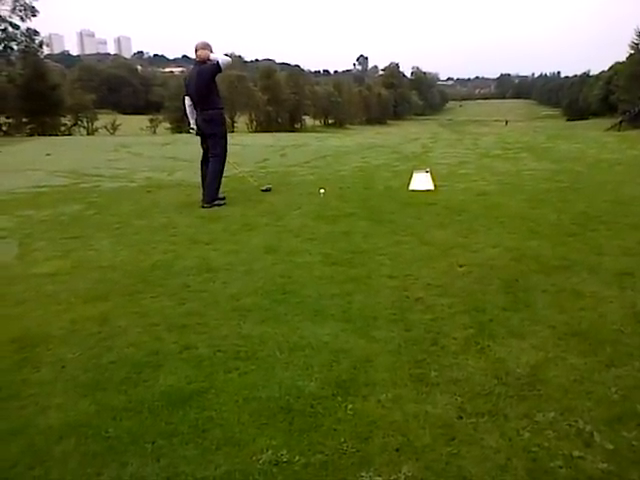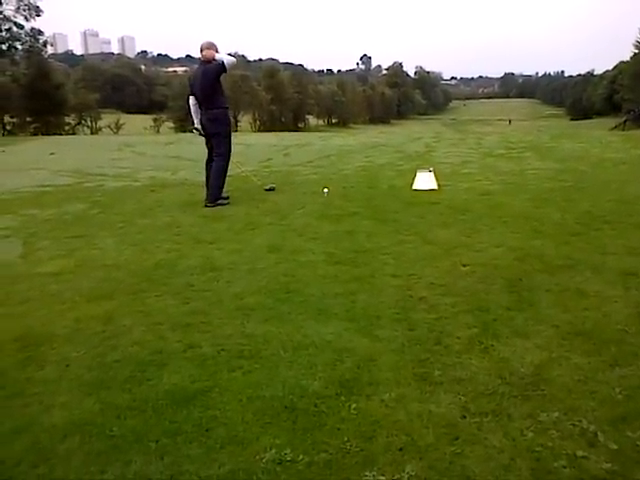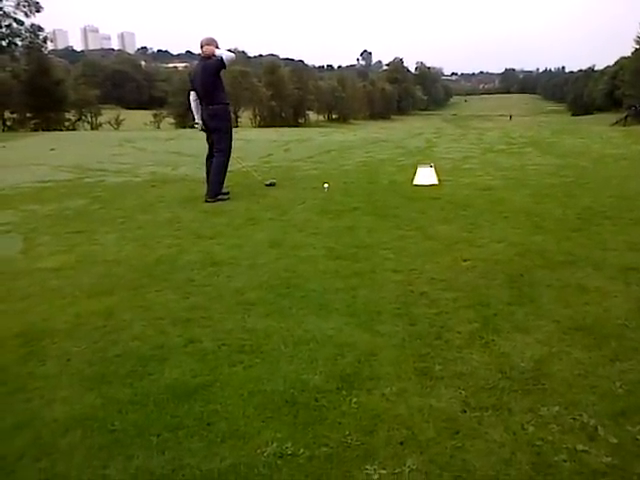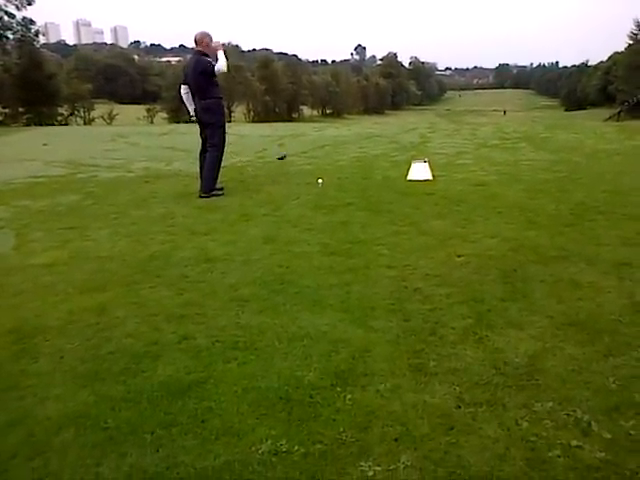
dt=0.3s
person 1, frame 1
left shoulder: (190, 75)
right shoulder: (205, 70)
left elbow: (188, 101)
right elbow: (227, 60)
left wrist: (193, 123)
right wrist: (210, 56)
left hip: (202, 118)
right hip: (214, 117)
left knee: (208, 157)
right knee: (217, 156)
left ankle: (209, 194)
right ankle: (209, 198)
person 1, frame 2
left shoulder: (195, 74)
right shoulder: (210, 69)
left elbow: (192, 101)
right elbow: (232, 60)
left wrist: (197, 123)
right wrist: (215, 56)
left hip: (206, 118)
right hip: (218, 116)
left knee: (213, 156)
right knee: (221, 156)
left ankle: (213, 193)
right ankle: (213, 197)
person 1, frame 3
left shoulder: (196, 70)
right shoulder: (210, 65)
left elbow: (193, 97)
right elbow: (231, 56)
left wrist: (198, 119)
right wrist: (215, 52)
left hip: (207, 114)
right hip: (219, 112)
left knee: (213, 152)
right knee: (221, 152)
left ankle: (213, 188)
right ankle: (213, 193)
person 1, frame 4
left shoulder: (190, 63)
right shoulder: (202, 61)
left elbow: (184, 90)
right elbow: (222, 68)
left wrist: (192, 110)
right wrist: (220, 51)
left hip: (201, 108)
right hip: (212, 107)
left knee: (206, 146)
right knee: (215, 147)
left ankle: (207, 184)
right ankle: (207, 188)
